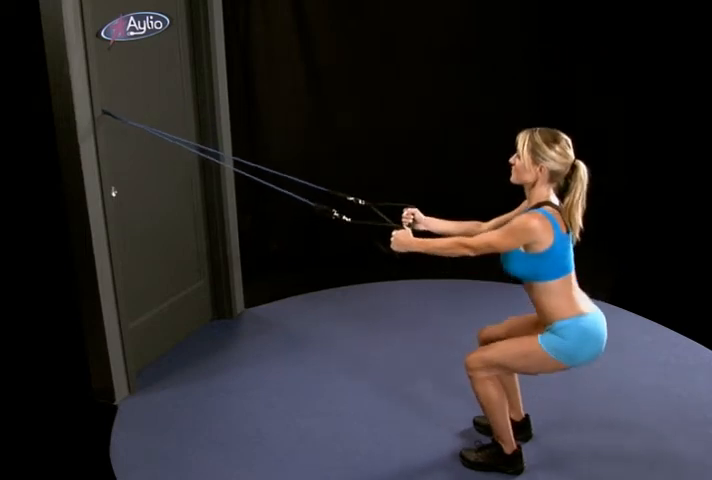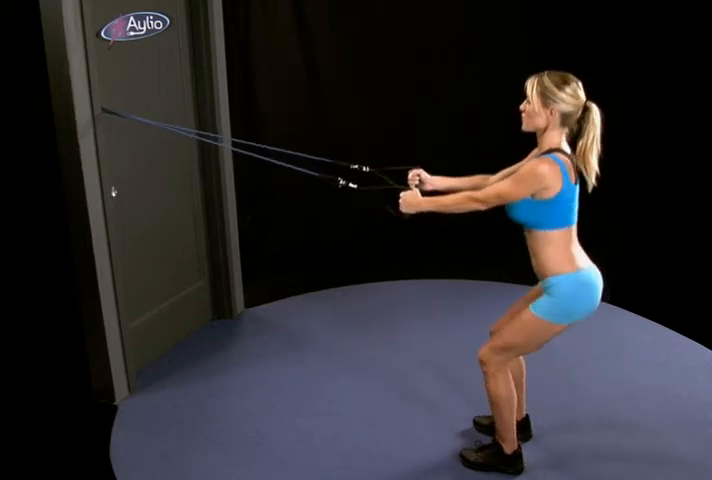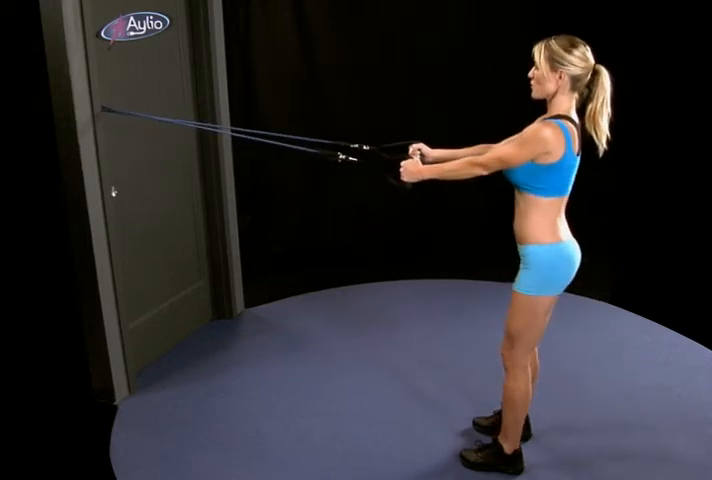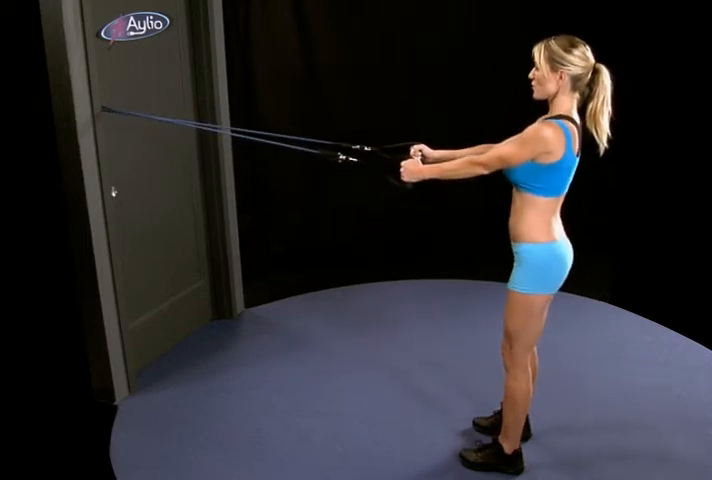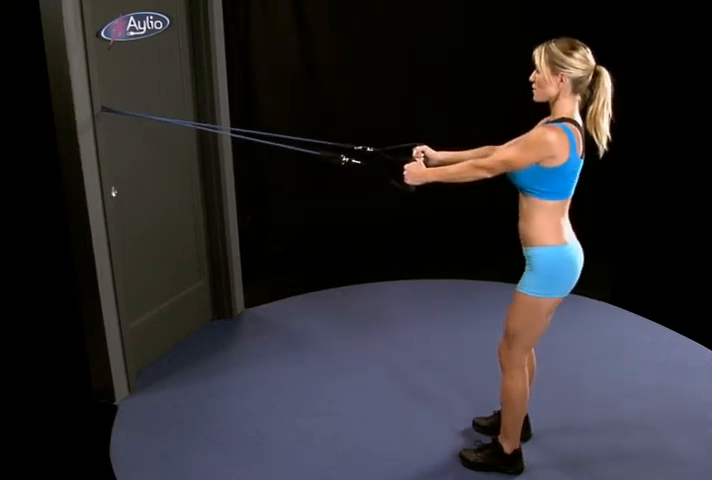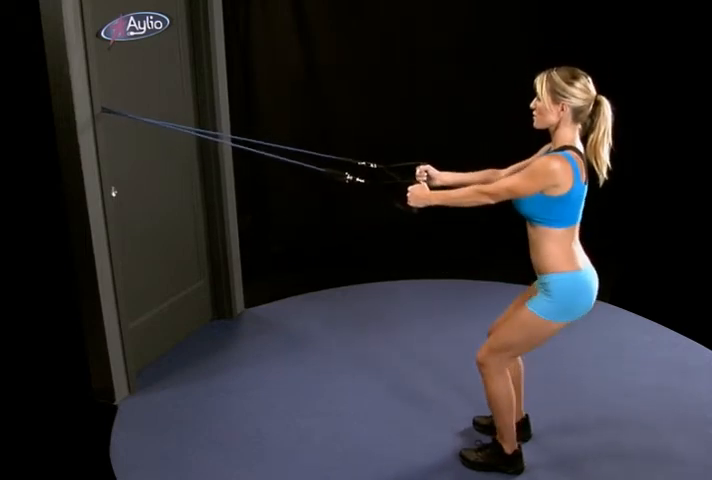
dt=0.4s
person 1, frame 1
left shoulder: (535, 224)
right shoulder: (540, 208)
left elbow: (471, 247)
right elbow: (482, 228)
left wrist: (412, 244)
right wrist: (428, 223)
left hip: (575, 334)
right hip: (571, 321)
left knee: (478, 364)
right knee: (489, 339)
left ankle: (507, 452)
right ankle: (516, 420)
person 1, frame 2
left shoulder: (544, 168)
right shoulder: (550, 157)
left elbow: (481, 200)
right elbow: (491, 180)
left wrist: (422, 204)
right wrist: (434, 182)
left hip: (569, 288)
right hip: (567, 279)
left knee: (492, 357)
right knee: (502, 337)
left ankle: (507, 452)
right ankle: (516, 420)
person 1, frame 3
left shoulder: (548, 132)
right shoulder: (559, 124)
left elbow: (484, 165)
right elbow: (494, 150)
left wrist: (423, 172)
right wrist: (436, 154)
left hip: (546, 257)
right hip: (552, 252)
left knee: (514, 355)
right knee: (523, 348)
left ankle: (507, 452)
right ankle: (514, 419)
person 1, frame 4
left shoulder: (548, 133)
right shoulder: (560, 124)
left elbow: (483, 164)
right elbow: (494, 149)
left wrist: (424, 172)
right wrist: (437, 155)
left hip: (538, 256)
right hip: (546, 251)
left knee: (515, 354)
right knee: (523, 347)
left ankle: (507, 451)
right ankle: (514, 419)
person 1, frame 5
left shoulder: (552, 136)
right shoulder: (560, 126)
left elbow: (487, 168)
right elbow: (497, 151)
left wrist: (427, 175)
right wrist: (440, 156)
left hip: (550, 261)
right hip: (555, 256)
left knee: (511, 354)
right knee: (519, 346)
left ankle: (507, 452)
right ankle: (514, 420)
person 1, frame 6
left shoulder: (555, 166)
right shoulder: (559, 153)
left elbow: (489, 195)
right elbow: (499, 175)
left wrist: (430, 198)
right wrist: (443, 178)
left hip: (565, 289)
right hip: (562, 280)
left knee: (490, 357)
right knee: (501, 338)
left ankle: (506, 452)
right ankle: (516, 420)
